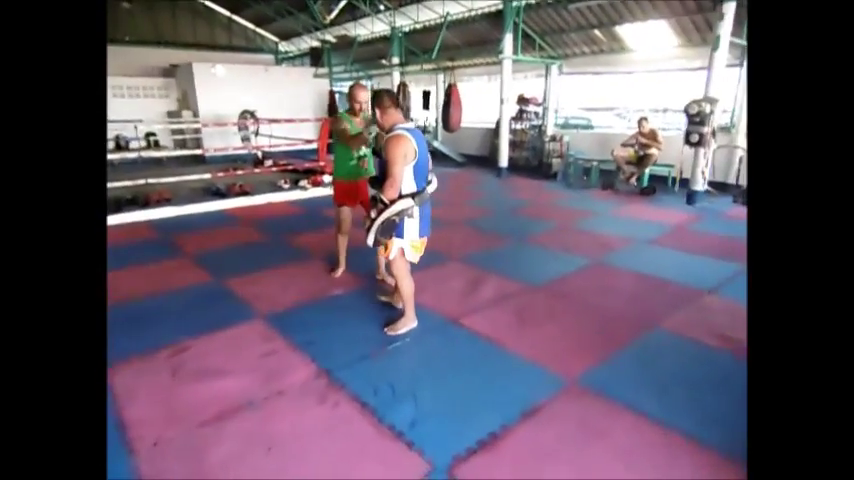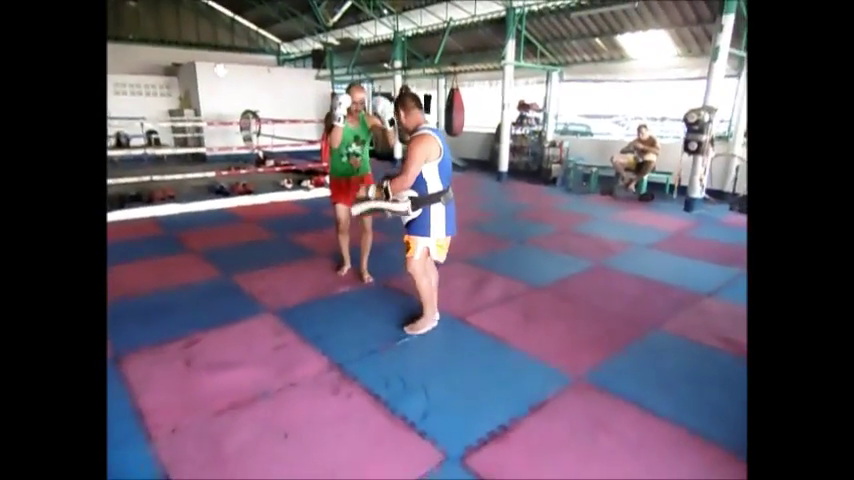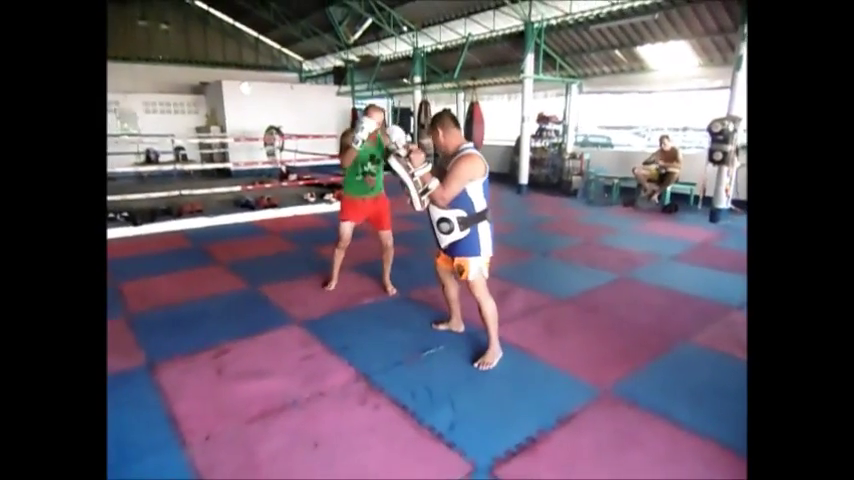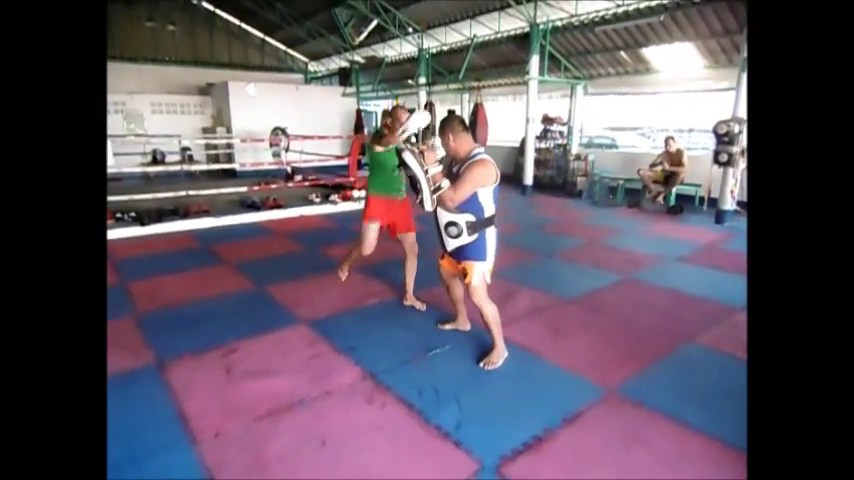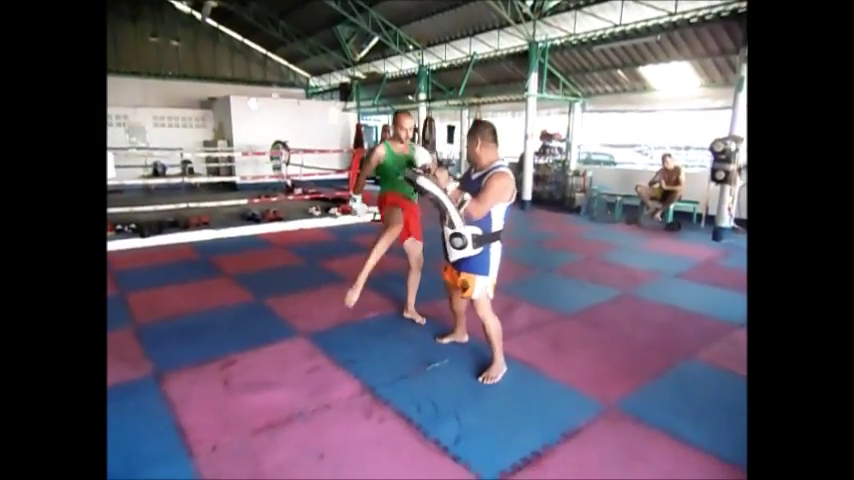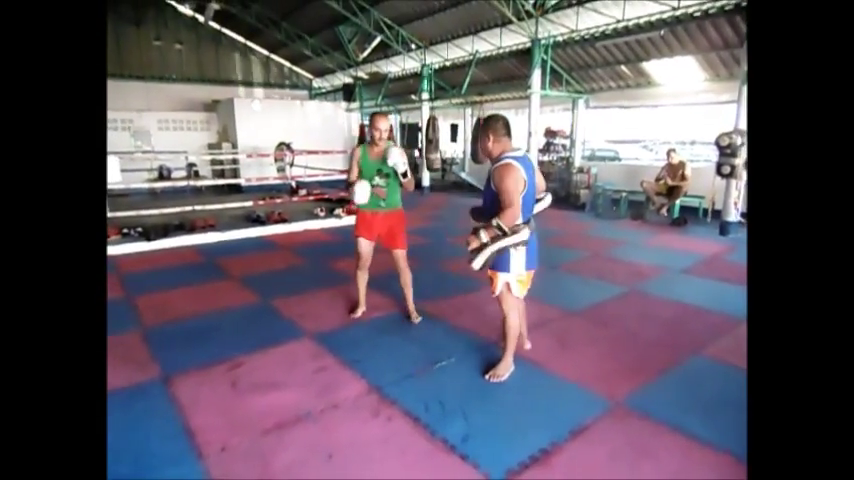
dt=0.4s
person 1, frame 1
left shoulder: (396, 141)
right shoulder: (413, 133)
left elbow: (392, 186)
right elbow: (427, 171)
left hip: (406, 213)
right hip: (416, 208)
left knee: (398, 266)
right knee: (399, 260)
left ankle: (409, 316)
right ankle: (400, 297)
person 1, frame 2
left shoulder: (421, 140)
right shoulder: (432, 135)
left elbow: (404, 182)
left wrist: (374, 191)
left hip: (430, 214)
right hip: (433, 210)
left knee: (415, 266)
right knee: (426, 263)
left ankle: (428, 316)
right ankle: (432, 311)
person 1, frame 3
left shoulder: (468, 160)
right shoulder: (451, 158)
left elbow: (442, 197)
right elbow: (439, 185)
left wrist: (420, 169)
right wrist: (420, 167)
left hip: (472, 236)
right hip: (454, 234)
left knee: (479, 292)
right knee: (445, 274)
left ankle: (494, 346)
right ankle: (456, 321)
person 1, frame 4
left shoulder: (481, 165)
right shoulder: (457, 161)
left elbow: (450, 200)
right elbow: (442, 195)
left wrist: (432, 168)
right wrist: (429, 168)
left hip: (478, 240)
left knee: (478, 296)
right knee: (448, 275)
left ankle: (499, 347)
right ankle: (461, 320)
person 1, frame 5
left shoulder: (501, 178)
right shoulder: (475, 170)
left elbow: (474, 211)
right elbow: (459, 198)
left wrist: (447, 186)
right wrist: (444, 185)
left hip: (482, 253)
left knee: (482, 309)
right knee: (454, 290)
left ankle: (499, 361)
right ankle: (459, 332)
person 1, frame 6
left shoulder: (505, 169)
right shoulder: (522, 160)
left elbow: (511, 213)
right elbow: (541, 187)
left wrist: (481, 237)
left hip: (511, 247)
right hip: (518, 242)
left knee: (507, 302)
right knee: (511, 296)
left ankle: (507, 360)
right ankle: (522, 338)
person 2, frame 1
left shoulder: (370, 119)
right shoulder: (340, 121)
right elbow: (351, 142)
right wrist: (369, 130)
left hip: (367, 180)
right hip: (345, 182)
right knee: (343, 228)
left ankle: (381, 271)
right ankle: (341, 263)
person 2, frame 2
left shoulder: (369, 119)
right shoulder: (333, 117)
left elbow: (392, 142)
right elbow: (333, 145)
left wrist: (387, 122)
right wrist: (338, 118)
left hip: (363, 178)
right hip: (340, 180)
left knee: (368, 225)
right knee: (342, 226)
left ankle: (364, 266)
right ankle: (346, 262)
person 2, frame 3
left shoulder: (383, 138)
right shoulder: (349, 135)
right elbow: (344, 163)
right wrist: (358, 139)
left hip: (377, 198)
right hip: (352, 199)
left knee: (388, 243)
right knee: (343, 243)
left ankle: (386, 279)
right ankle: (334, 278)
person 2, frame 4
left shoulder: (400, 143)
right shoulder: (379, 137)
right elbow: (390, 140)
left hip: (399, 202)
right hip: (378, 201)
left knee: (412, 250)
right knee: (366, 250)
left ankle: (409, 296)
right ankle: (345, 265)
person 2, frame 5
left shoulder: (417, 150)
right shoulder: (381, 150)
right elbow: (364, 174)
right wrist: (356, 197)
left hip: (411, 208)
right hip: (391, 200)
left knee: (417, 261)
right knee: (395, 226)
left ankle: (410, 308)
right ankle: (360, 282)
person 2, frame 6
left shoulder: (397, 152)
right shoulder: (359, 152)
left elbow: (410, 188)
right elbow: (351, 181)
left wrist: (403, 170)
left hip: (393, 214)
right hip: (367, 215)
left knee: (402, 263)
right knee: (363, 262)
left ankle: (410, 306)
right ankle: (361, 304)
